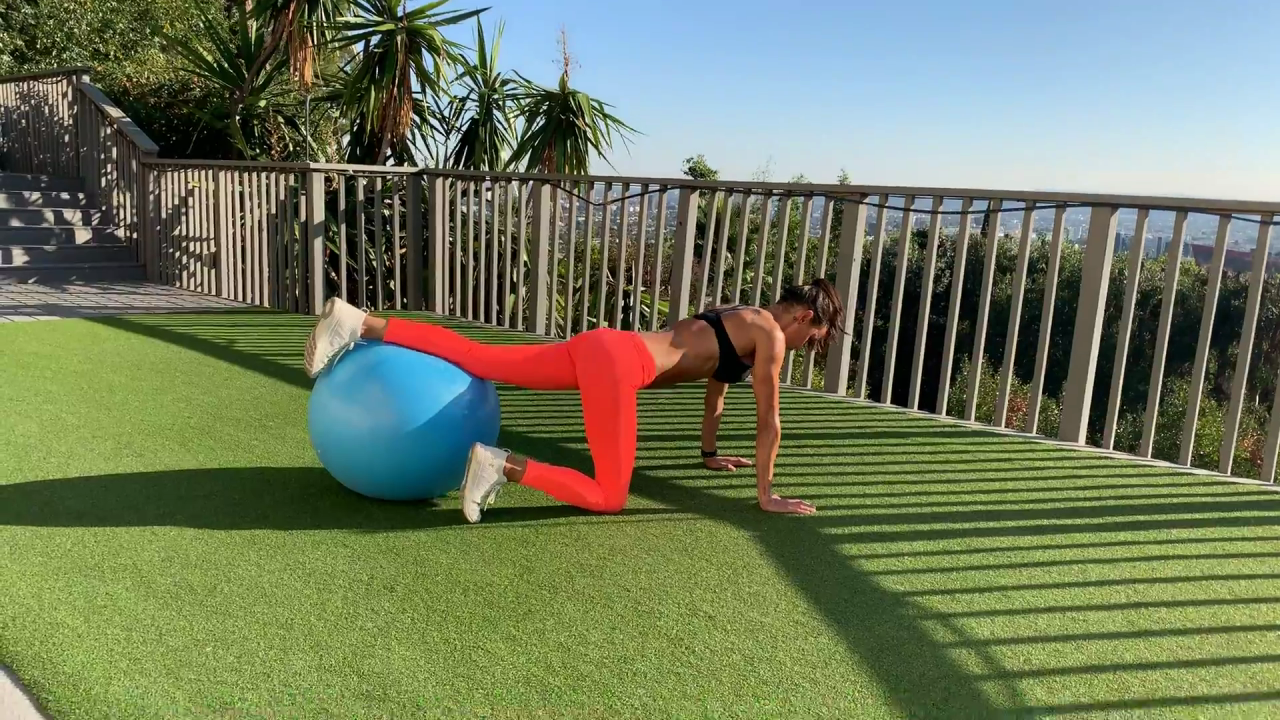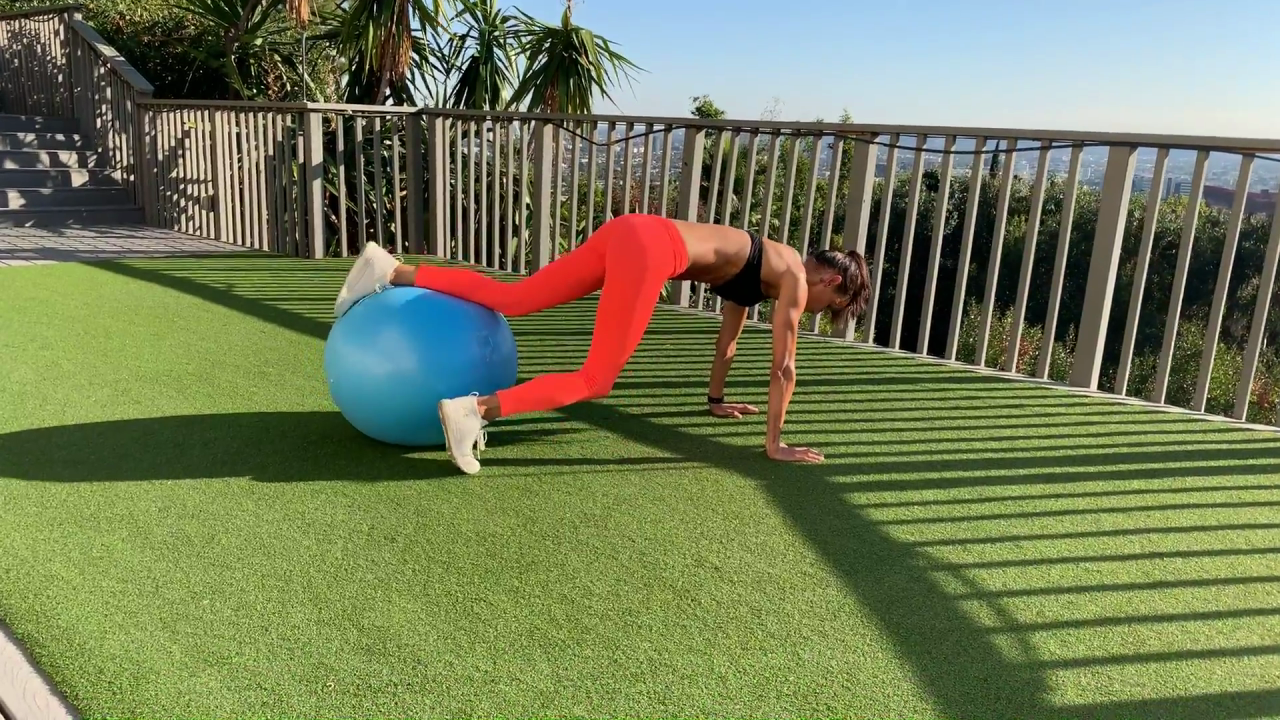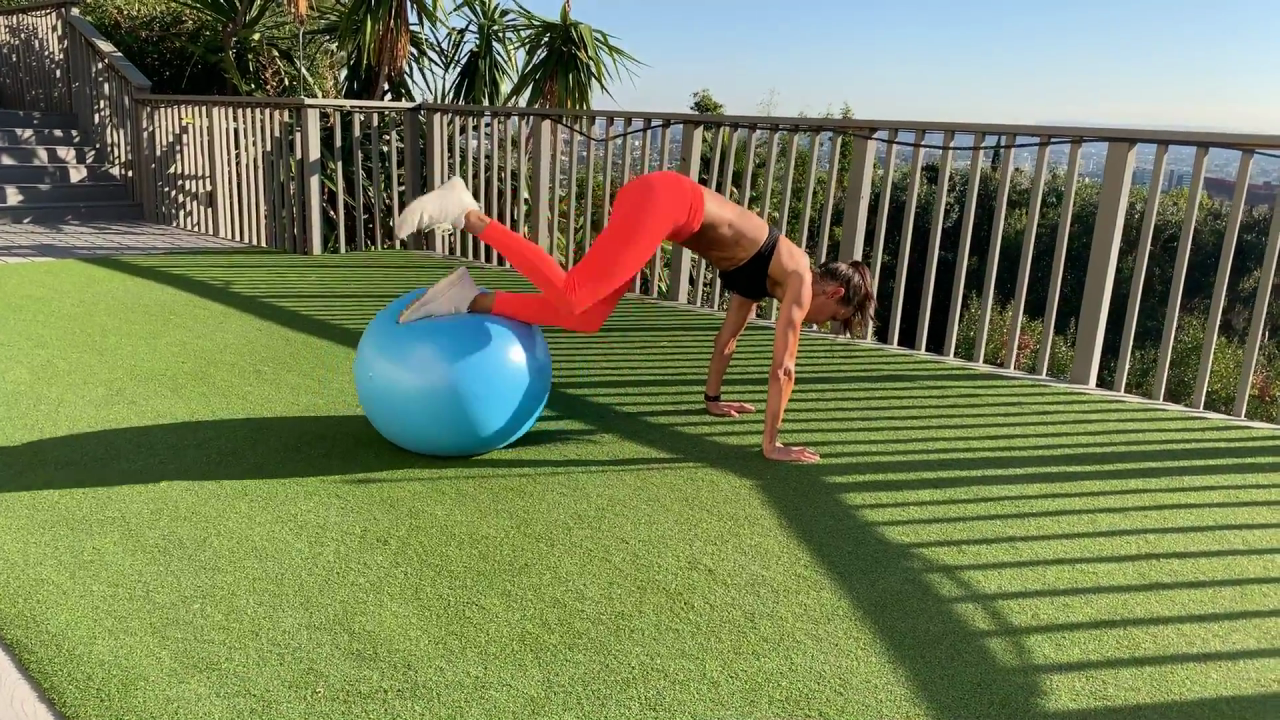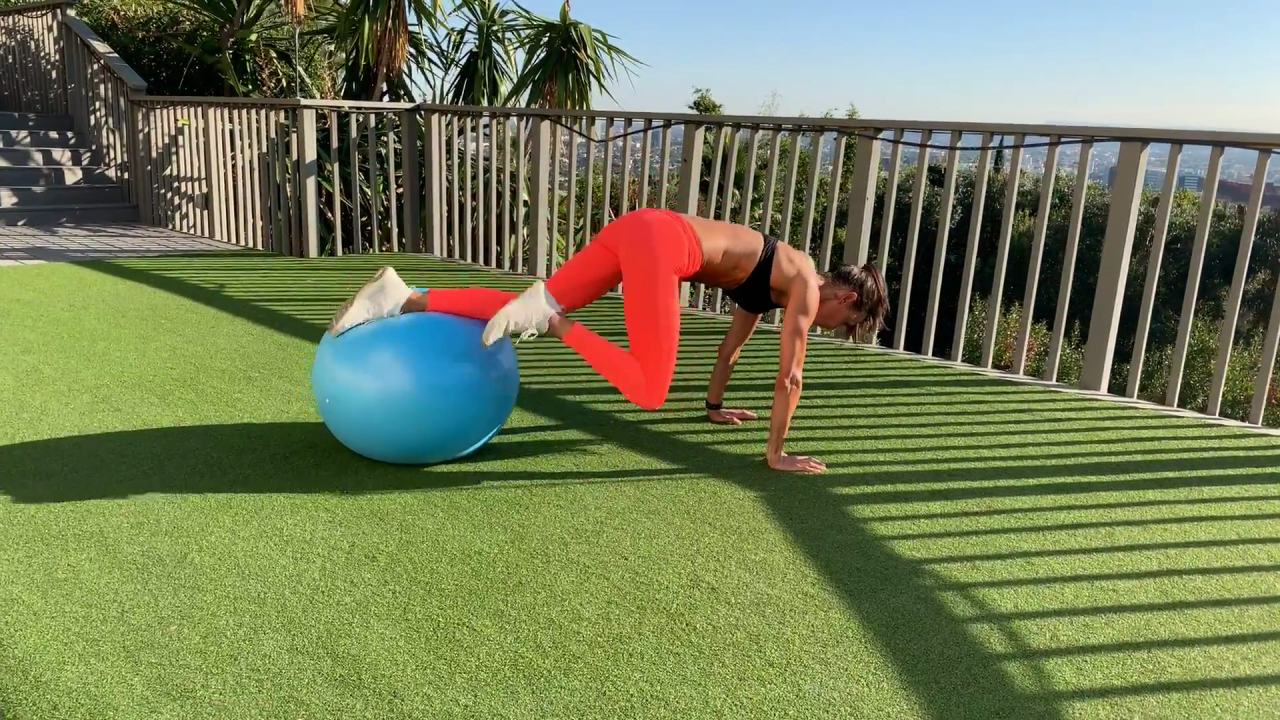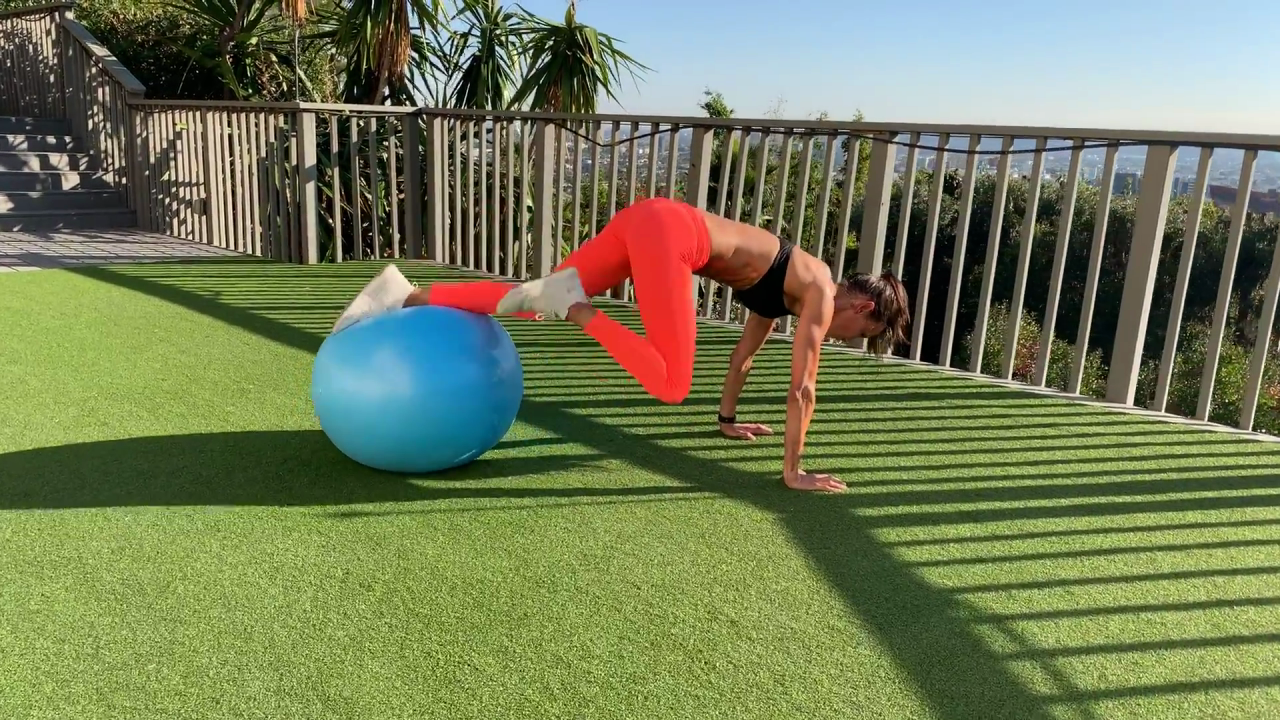
dt=1s
person 1, frame 1
left shoulder: (739, 320)
right shoulder: (768, 332)
left elbow: (715, 390)
right elbow: (768, 421)
left wrist: (708, 453)
right wrist: (766, 495)
left hip: (598, 347)
right hip: (616, 366)
left knee: (472, 357)
right knee: (608, 499)
left ankle: (355, 323)
right ankle: (503, 465)
person 1, frame 2
left shoulder: (761, 271)
right shoulder: (795, 277)
left elbow: (729, 335)
right elbow: (783, 367)
left wrist: (716, 399)
right wrist: (775, 443)
left hip: (629, 233)
right hip: (648, 248)
left knee: (508, 298)
right knee: (594, 381)
left ankle: (387, 270)
right ankle: (475, 410)
person 1, frame 3
left shoulder: (767, 277)
right shoulder: (799, 283)
left elbow: (729, 333)
right elbow: (783, 366)
left wrist: (713, 398)
right wrist: (773, 442)
left hip: (653, 197)
right hip: (664, 198)
left knee: (583, 317)
right knee: (568, 297)
left ankle: (467, 299)
right ankle: (468, 212)
person 1, frame 4
left shoulder: (771, 284)
right shoulder: (806, 286)
left elbow: (732, 343)
right elbow: (789, 376)
left wrist: (714, 407)
right wrist: (776, 452)
left hip: (635, 230)
right hip: (656, 243)
left knee: (520, 310)
right knee: (648, 394)
left ankle: (400, 298)
right ankle: (549, 317)
person 1, frame 5
left shoulder: (788, 289)
right shoulder: (821, 294)
left elbow: (743, 352)
right elbow: (802, 389)
left wrist: (728, 420)
right wrist: (793, 470)
left hip: (647, 222)
right hip: (665, 231)
left knee: (534, 300)
right knee: (669, 386)
left ankle: (400, 295)
right ankle: (572, 302)
